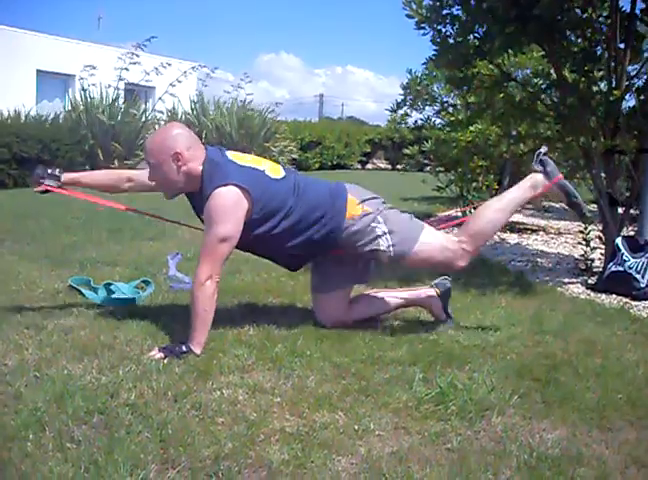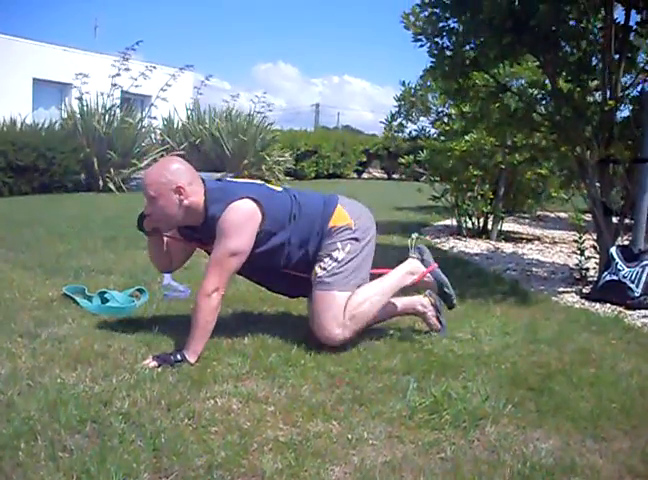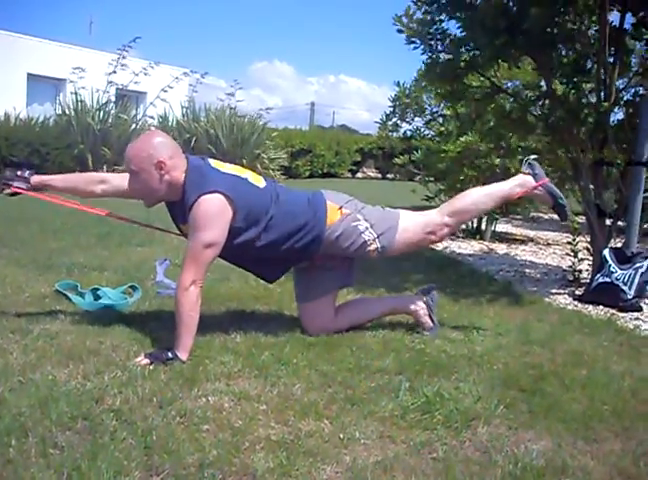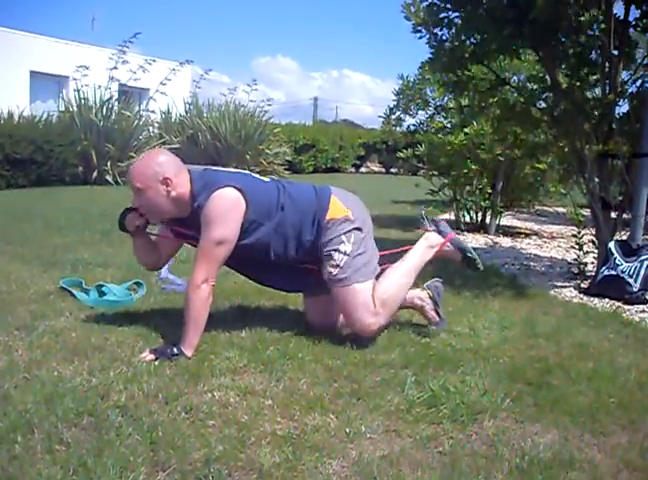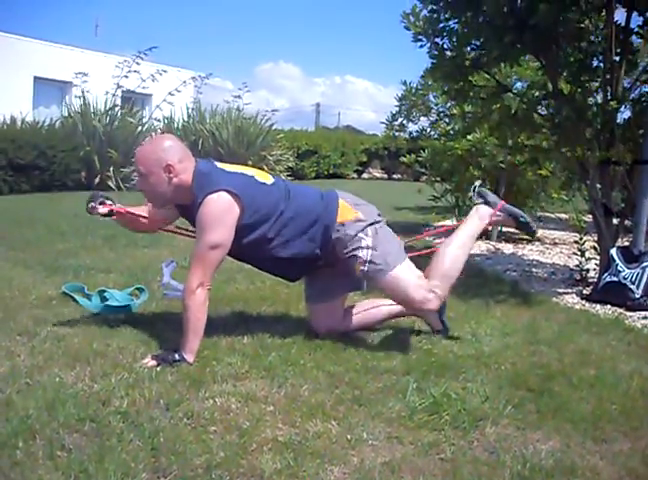
dt=1s
person 1, frame 1
left shoulder: (223, 194)
right shoulder: (202, 166)
left elbow: (206, 278)
right elbow: (128, 179)
left wrist: (194, 345)
right wrist: (65, 178)
left hip: (352, 217)
right hip: (336, 230)
left knee: (458, 251)
right knee: (331, 316)
left ankle: (539, 180)
right ankle: (427, 296)
person 1, frame 2
left shoulder: (236, 211)
right shoulder: (189, 215)
left elbow: (212, 290)
right elbow: (166, 264)
left wrist: (188, 354)
right wrist: (152, 231)
left hip: (344, 224)
right hip: (327, 232)
left knee: (332, 332)
right knee: (326, 323)
left ankle: (412, 269)
right ankle: (420, 303)
person 1, frame 3
left shoulder: (208, 201)
right shoulder: (174, 177)
left elbow: (190, 284)
right elbow: (99, 184)
left wrist: (179, 352)
left hip: (334, 224)
right hip: (317, 239)
left knee: (437, 223)
right knee: (319, 324)
left ankle: (526, 182)
right ankle: (414, 303)
person 1, frame 4
left shoulder: (219, 200)
right shoulder: (179, 207)
left elbow: (202, 281)
right elbow: (152, 260)
left wrist: (185, 348)
right wrist: (135, 230)
left hip: (335, 218)
right hip: (317, 237)
left knee: (367, 324)
right knee: (322, 319)
left ankle: (432, 241)
right ankle: (421, 296)
person 1, frame 5
left shoulder: (216, 200)
right shoulder: (188, 190)
left elbow: (198, 284)
right elbow: (148, 221)
left wrist: (185, 355)
right wrist: (116, 212)
left hip: (345, 223)
right hip: (326, 236)
left knee: (427, 296)
right knee: (327, 325)
left ankle: (484, 211)
right ankle: (430, 308)
